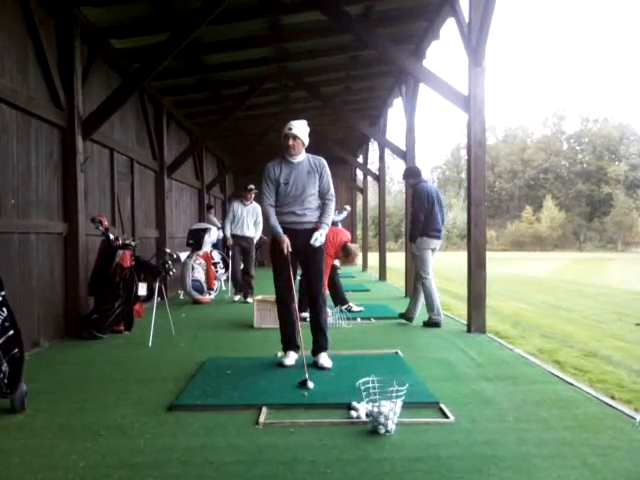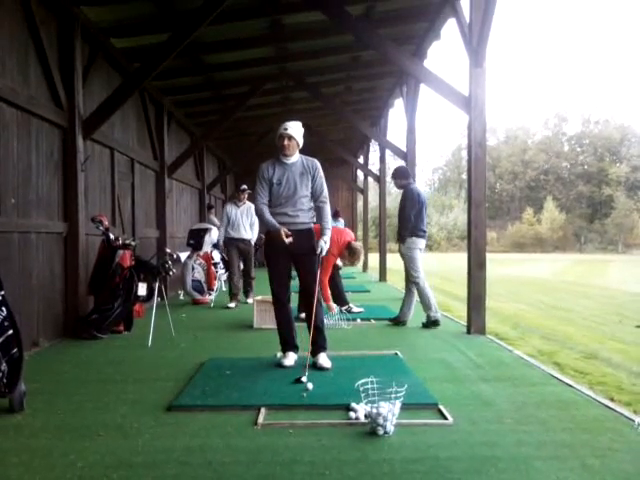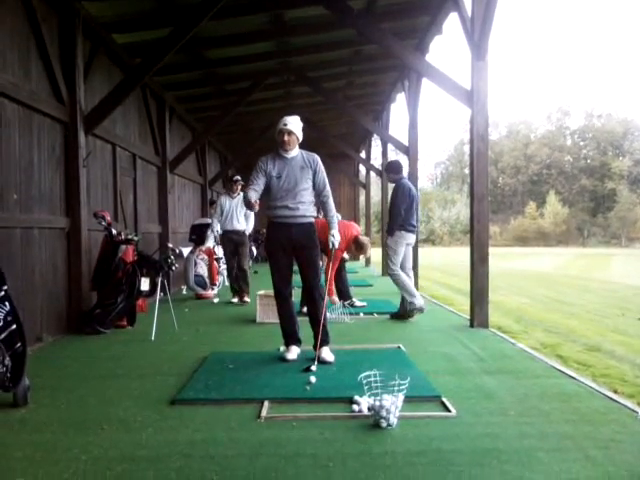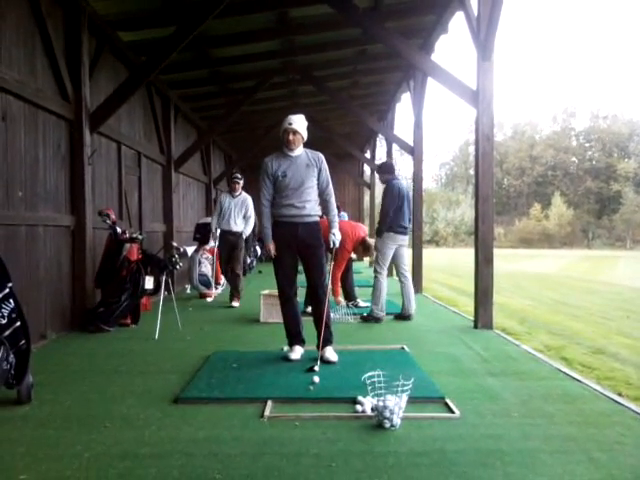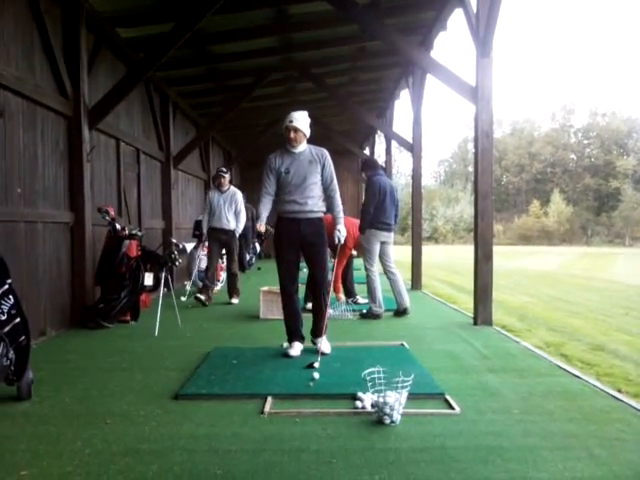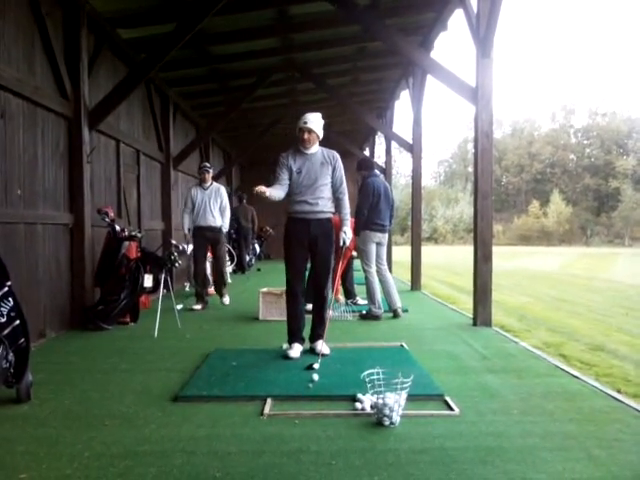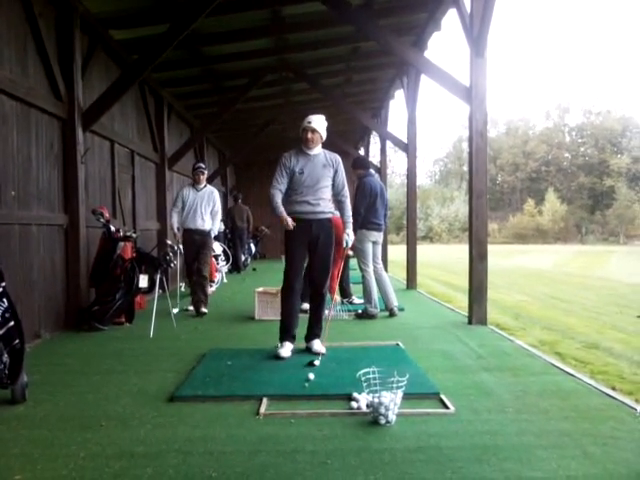
dt=0.4s
person 1, frame 1
left shoulder: (319, 164)
right shoulder: (273, 168)
left elbow: (329, 199)
right elbow: (267, 205)
left wrist: (323, 228)
right wrist: (280, 235)
left hip: (311, 235)
right hip: (283, 237)
left knee: (316, 294)
right knee: (284, 295)
left ankle: (320, 349)
right ankle: (290, 348)
person 1, frame 2
left shoulder: (312, 165)
right shoulder: (266, 168)
left elbow: (322, 201)
right elbow: (261, 203)
left wrist: (326, 233)
right wrist: (276, 228)
left hip: (304, 235)
right hip: (276, 237)
left knee: (311, 293)
right knee: (280, 295)
left ankle: (319, 350)
right ankle: (289, 349)
person 1, frame 3
left shoulder: (312, 160)
right shoulder: (266, 163)
left elbow: (325, 195)
right elbow: (253, 190)
left wrist: (333, 227)
right wrist: (250, 200)
left hip: (305, 229)
right hip: (277, 230)
left knee: (314, 287)
right knee: (282, 289)
left ankle: (322, 343)
right ankle: (292, 343)
person 1, frame 4
left shoulder: (316, 159)
right shoulder: (271, 163)
left elbow: (327, 195)
right elbow: (265, 201)
left wrist: (334, 226)
right wrist: (267, 237)
left hip: (310, 228)
right hip: (283, 230)
left knee: (318, 287)
right knee: (286, 289)
left ankle: (325, 345)
right ankle: (296, 342)
person 1, frame 5
left shoulder: (320, 155)
right shoulder: (275, 159)
left elbow: (331, 190)
right elbow: (268, 192)
left wrist: (339, 221)
right wrist: (261, 219)
left hip: (314, 224)
right hip: (286, 225)
left knee: (320, 281)
right knee: (288, 285)
left ankle: (319, 334)
right ankle: (295, 338)
person 1, frame 6
left shoulder: (332, 158)
right shoulder: (287, 158)
left elbow: (341, 193)
right elbow: (281, 187)
left wrist: (346, 224)
right wrist: (270, 191)
left hip: (323, 225)
right hip: (296, 224)
left knee: (322, 284)
right knee: (294, 284)
left ankle: (318, 337)
right ankle: (295, 340)
person 1, frame 7
left shoulder: (333, 160)
right shoulder: (288, 159)
left elbow: (342, 194)
right elbow: (276, 189)
left wrist: (348, 226)
right wrist: (281, 213)
left hip: (323, 225)
right hip: (296, 225)
left knee: (320, 284)
right knee: (292, 282)
left ankle: (314, 337)
right ankle: (287, 338)
person 2, frame 1
left shoulder: (420, 189)
right shoulder: (434, 189)
left elbow: (417, 217)
right elbow: (441, 215)
left wrist: (412, 238)
left hip: (423, 238)
right hip: (436, 237)
left knee: (426, 278)
right knee: (420, 276)
left ankle: (435, 317)
right ankle: (411, 312)
person 2, frame 2
left shoulder: (409, 192)
right shoulder: (417, 191)
left elbow: (407, 218)
left wrist: (401, 238)
left hip: (411, 239)
right hip: (418, 238)
left knee: (417, 278)
right knee: (411, 279)
left ankle: (433, 316)
right ankle: (403, 316)
person 2, frame 3
left shoulder: (401, 186)
right shoulder: (409, 186)
left elbow: (398, 212)
left wrist: (390, 231)
left hip: (400, 232)
right hip: (409, 233)
left knee: (393, 270)
right knee: (406, 271)
left ankle: (416, 302)
right ankle: (406, 308)
person 2, frame 4
left shoulder: (391, 187)
right shoulder: (403, 187)
left elbow: (387, 213)
right elbow: (409, 212)
left wrist: (379, 232)
right wrist: (405, 229)
left hip: (390, 234)
right hip: (403, 235)
left knee: (380, 273)
right knee: (403, 272)
left ankle: (377, 313)
right ankle: (408, 310)
person 2, frame 5
left shoulder: (373, 182)
right shoulder: (390, 183)
left elbow: (368, 209)
right elbow: (396, 208)
left wrist: (362, 229)
left hip: (373, 230)
right hip: (388, 231)
left knee: (371, 269)
right knee: (390, 267)
left ankle: (376, 309)
right ankle: (403, 304)
person 2, frame 6
left shoulder: (368, 183)
right shoulder: (385, 184)
left elbow: (362, 210)
right elbow: (391, 209)
left wrist: (356, 232)
left hip: (368, 232)
right hip: (383, 232)
left knee: (370, 271)
right knee: (383, 269)
left ankle: (376, 310)
right ankle: (396, 306)
person 2, frame 7
left shoulder: (364, 183)
right shoulder: (379, 183)
left elbow: (359, 210)
right elbow: (385, 209)
left wrist: (353, 231)
left hip: (364, 231)
right hip: (378, 231)
left knee: (367, 270)
right knee: (378, 268)
left ankle: (371, 309)
right ankle: (392, 305)
person 3, frame 1
left shoulder: (256, 207)
right shoulder: (234, 205)
left elbow: (259, 225)
right elbow: (228, 221)
left wrist: (255, 239)
right wrist: (228, 236)
left hip: (249, 240)
right hip: (235, 238)
left knee: (249, 269)
right knee: (235, 266)
left ankle: (248, 294)
right ankle: (238, 290)
person 3, frame 2
left shoulder: (251, 207)
right shoulder: (228, 207)
left elbow: (255, 225)
right elbow: (223, 225)
left wrist: (252, 240)
right wrist: (221, 242)
left hip: (247, 241)
right hip: (232, 241)
left knee: (248, 270)
right knee: (233, 270)
left ankle: (248, 294)
right ankle: (234, 298)
person 3, frame 3
left shoulder: (245, 199)
right shoulder: (222, 199)
left elbow: (250, 217)
right elbow: (216, 217)
left wrist: (247, 232)
left hip: (241, 234)
right hip: (227, 235)
left knee: (242, 265)
right knee: (231, 266)
left ankle: (244, 294)
right ankle: (236, 293)
person 3, frame 4
left shoulder: (246, 199)
right shoulder: (223, 197)
left elbow: (250, 219)
right elbow: (216, 215)
left wrist: (244, 235)
right wrist: (213, 231)
left hip: (238, 236)
right hip: (224, 234)
left knee: (236, 267)
right knee: (224, 265)
left ankle: (235, 297)
right ankle: (236, 290)
person 3, frame 5
left shoulder: (236, 194)
right shoulder: (212, 194)
left elbow: (241, 215)
right elbow: (207, 213)
left wrist: (236, 232)
right wrist: (205, 230)
left hip: (230, 233)
right hip: (215, 232)
left knee: (232, 266)
right knee: (211, 263)
left ankle: (234, 294)
right ankle: (207, 294)
person 3, frame 6
left shoulder: (220, 189)
right shoulder: (193, 191)
left elbow: (226, 210)
right elbow: (187, 212)
left wrist: (223, 229)
right wrist: (186, 231)
left hip: (216, 230)
right hip: (199, 231)
left knee: (219, 263)
right knee: (199, 266)
left ankle: (222, 291)
right ankle: (201, 299)
person 3, frame 7
left shoulder: (213, 192)
right shoulder: (184, 191)
left elbow: (217, 215)
right elbow: (175, 211)
left wrist: (212, 233)
right wrist: (176, 230)
left hip: (205, 234)
right hip: (188, 234)
left knee: (203, 269)
right knee: (190, 269)
left ankle: (201, 304)
right ankle: (196, 299)
